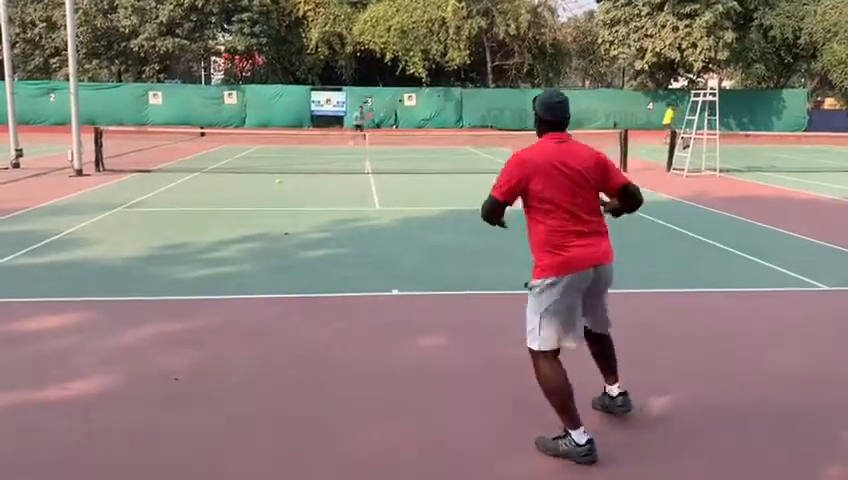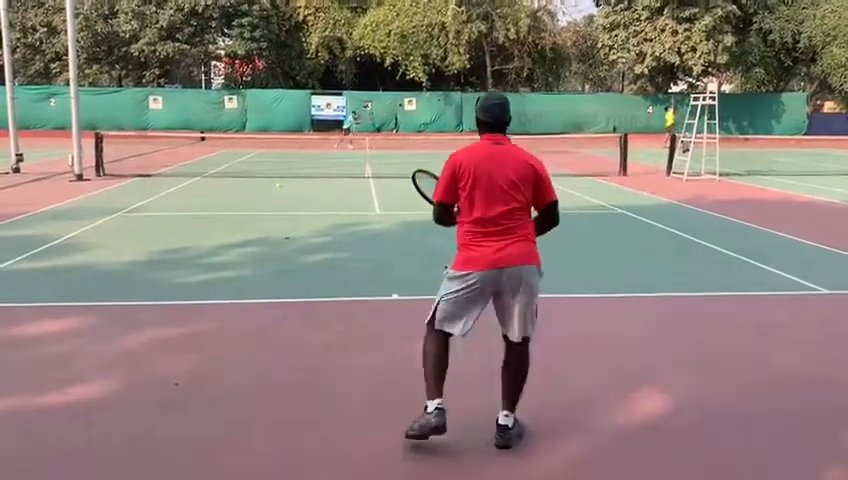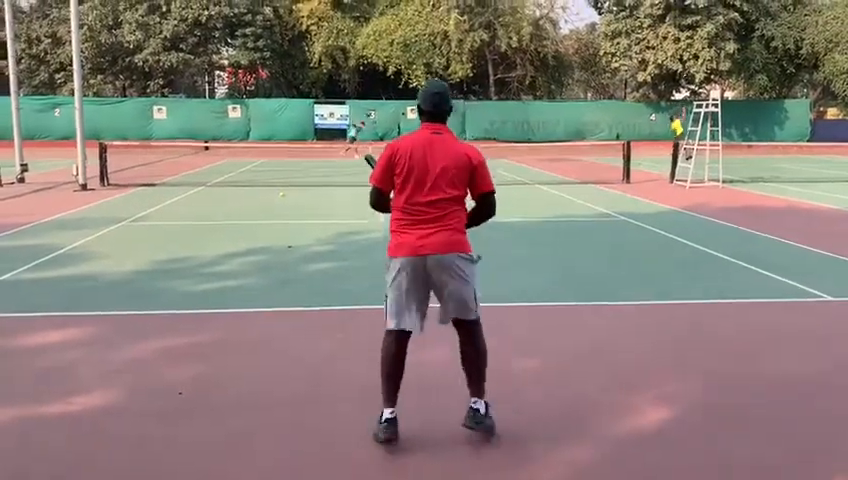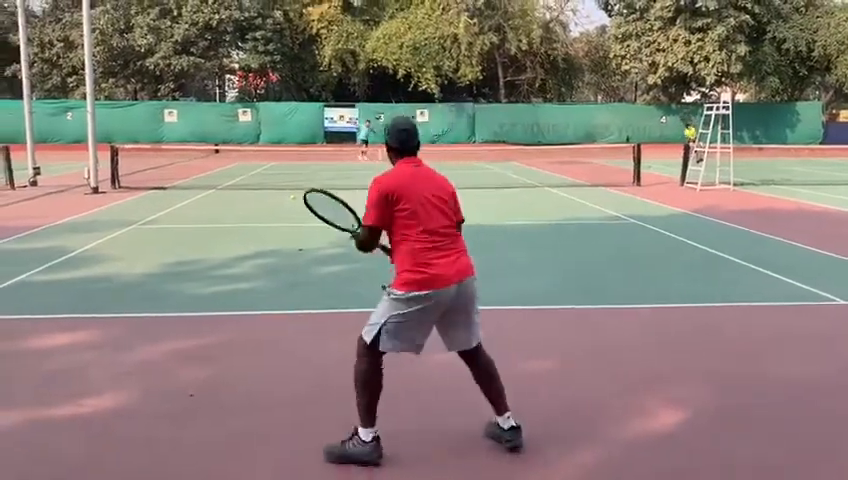
dt=0.5s
person 1, frame 1
left shoulder: (523, 160)
right shoulder: (592, 156)
left elbow: (491, 213)
right elbow: (634, 199)
left wrist: (498, 218)
right wrist: (614, 208)
left hip: (558, 269)
right hip: (599, 260)
left knee: (543, 352)
right knee: (594, 327)
left ankle: (578, 438)
right ankle: (615, 393)
person 1, frame 2
left shoulder: (459, 160)
right shoulder: (531, 163)
left elbow: (441, 216)
right elbow: (550, 219)
left hip: (473, 265)
right hip: (521, 264)
left knee: (436, 333)
right knee: (516, 343)
left ankle: (433, 409)
right ankle: (507, 422)
person 1, frame 3
left shoulder: (397, 148)
right shoulder: (469, 154)
left elbow: (377, 202)
right elbow: (487, 209)
left hip: (405, 252)
right hip: (452, 251)
left knee: (397, 334)
right knee: (469, 326)
left ankle: (388, 417)
right ankle: (478, 407)
person 1, frame 4
left shoulder: (385, 183)
right shoulder: (443, 182)
left elbow: (368, 240)
left wrist: (357, 238)
left hip: (420, 284)
right hip: (462, 278)
left knee: (367, 348)
right knee: (472, 351)
left ankle: (366, 439)
right ankle: (507, 424)
